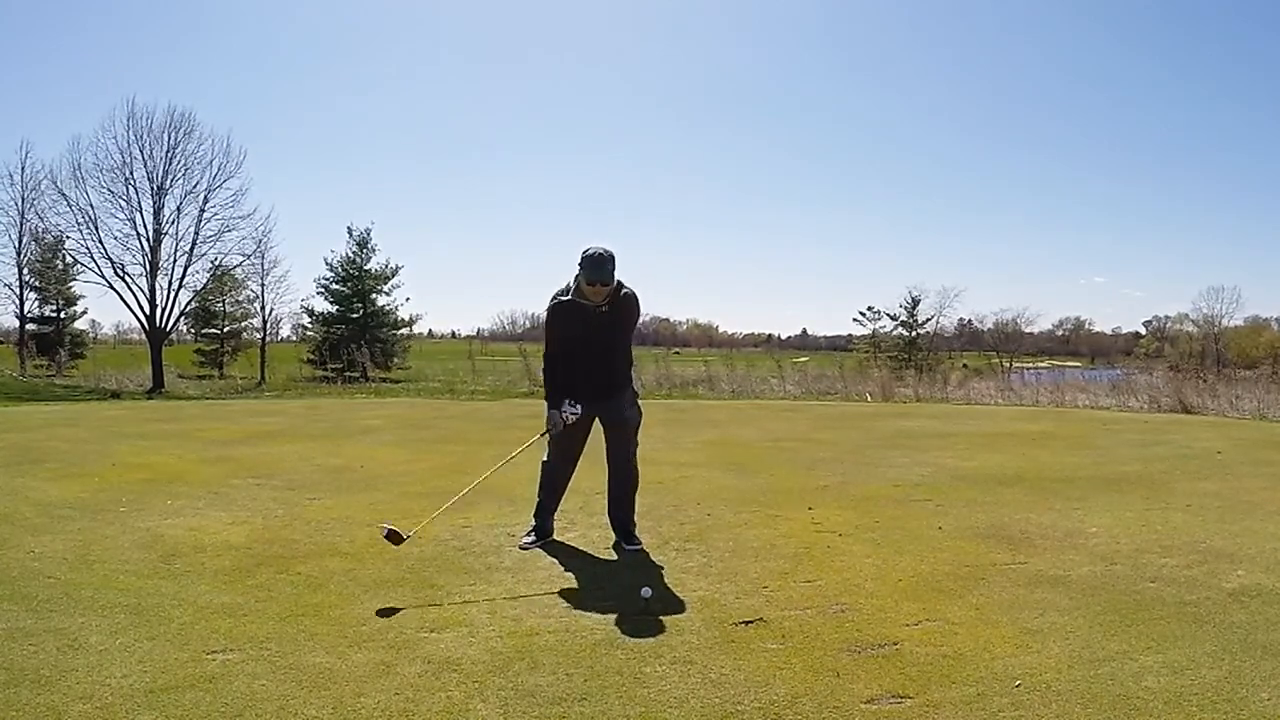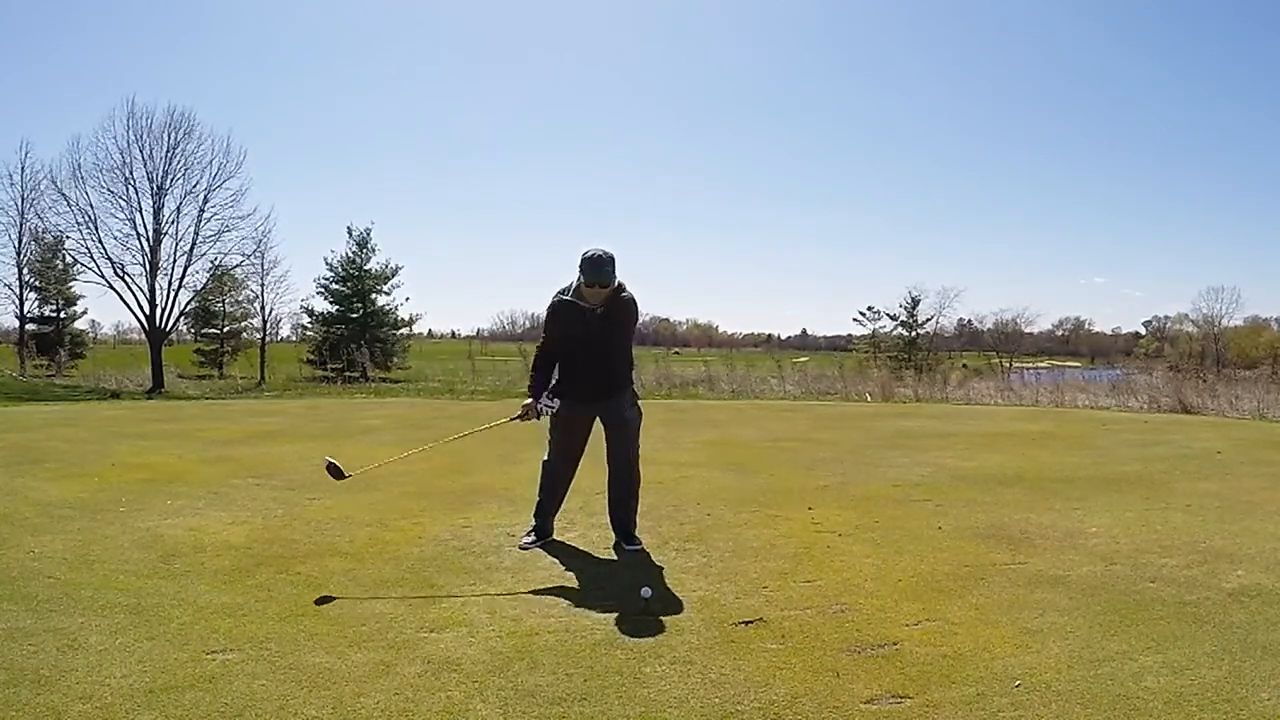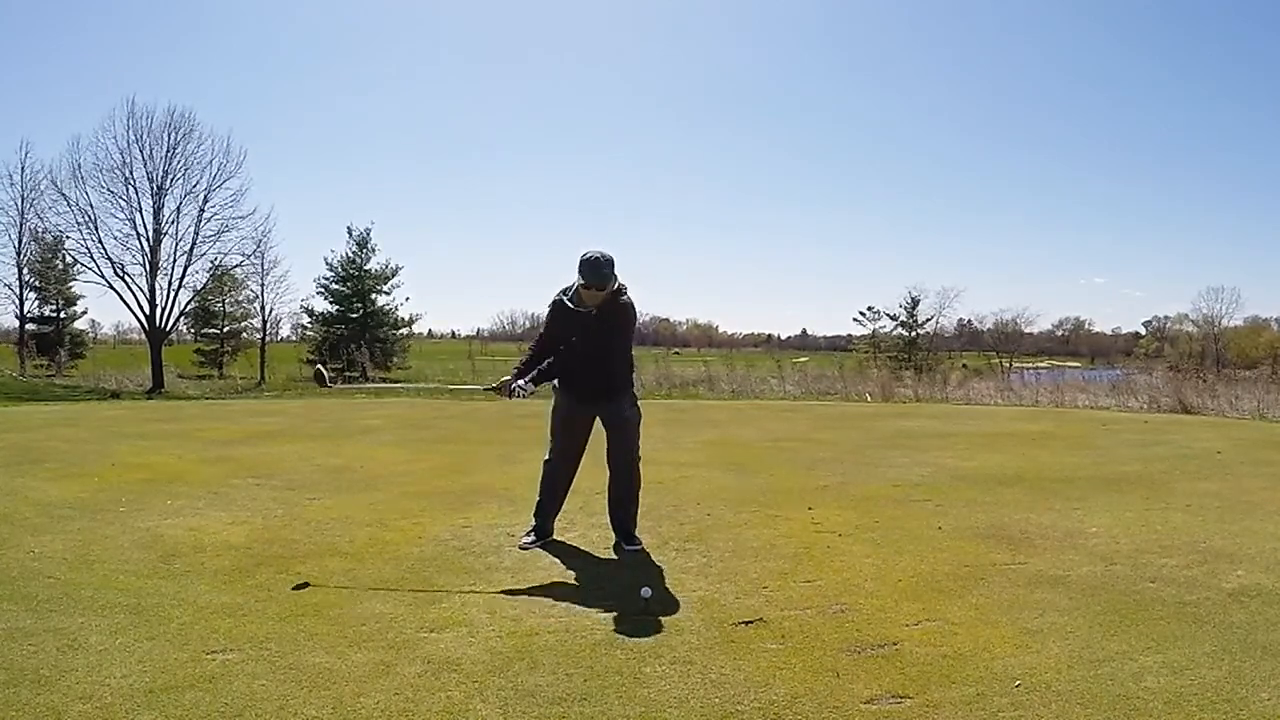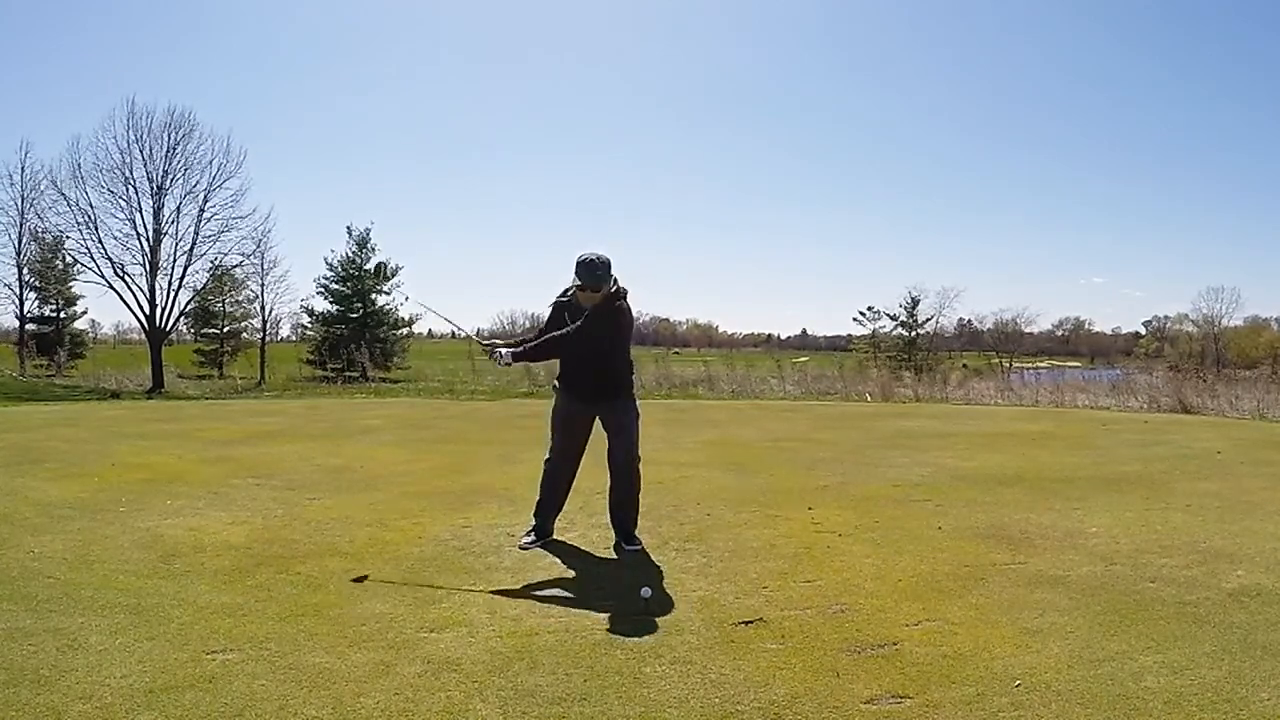
dt=0.1s
person 1, frame 1
left shoulder: (626, 301)
right shoulder: (561, 305)
left elbow: (612, 355)
right elbow: (554, 358)
left wrist: (576, 404)
right wrist: (555, 403)
left hip: (616, 392)
right hip: (572, 392)
left knee: (624, 462)
right knee: (557, 460)
left ankle: (624, 528)
right ankle: (542, 526)
person 1, frame 2
left shoulder: (624, 306)
right shoulder: (562, 305)
left elbow: (586, 356)
right elbow: (548, 350)
left wrist: (552, 394)
right wrist: (536, 394)
left hip: (616, 393)
right hip: (573, 393)
left knee: (625, 462)
right knee: (558, 460)
left ankle: (625, 530)
right ankle: (542, 526)
person 1, frame 3
left shoulder: (622, 309)
right shoulder: (563, 304)
left elbow: (577, 353)
right elbow: (544, 344)
left wrist: (531, 380)
right wrist: (518, 375)
left hip: (616, 393)
right hip: (574, 393)
left knee: (625, 462)
right knee: (559, 461)
left ankle: (624, 530)
right ankle: (542, 526)
person 1, frame 4
left shoulder: (616, 312)
right shoulder: (567, 301)
left elbow: (564, 343)
right elbow: (546, 335)
left wrist: (514, 355)
right wrist: (510, 346)
left hip: (615, 394)
right hip: (574, 393)
left knee: (624, 462)
right knee: (559, 461)
left ankle: (625, 530)
right ankle: (542, 526)
